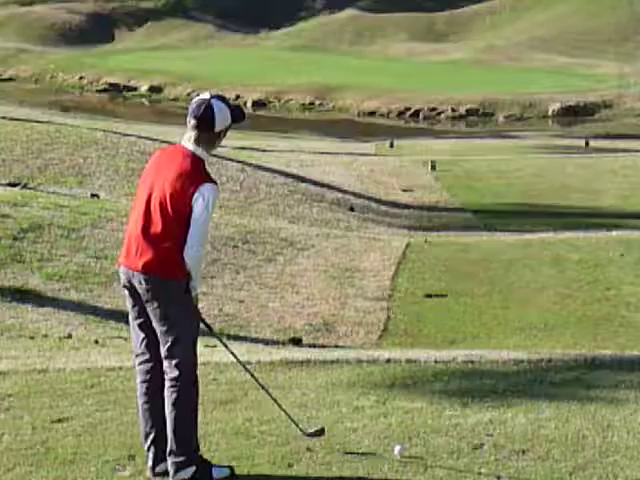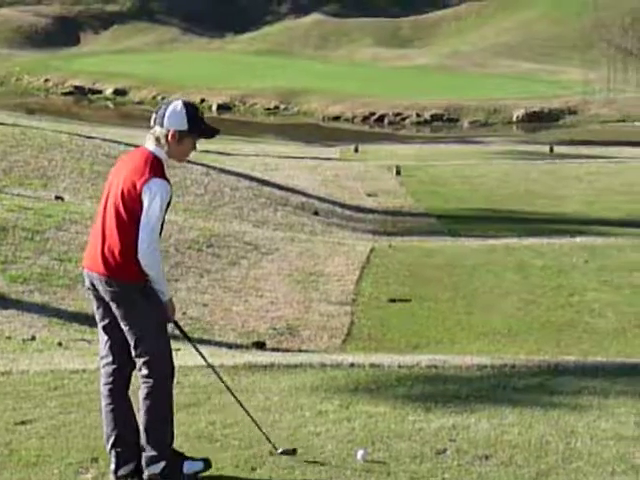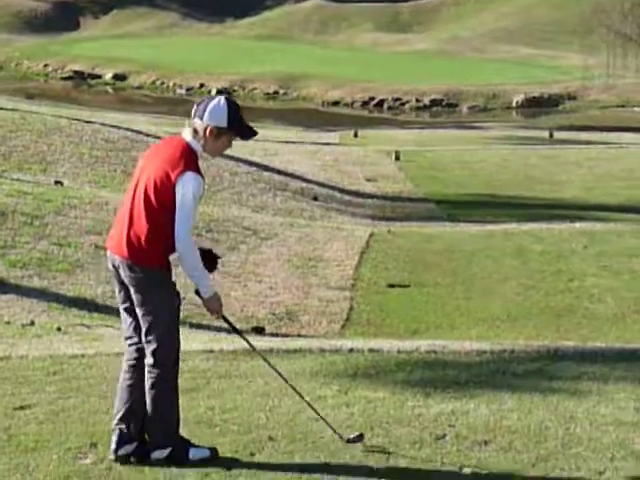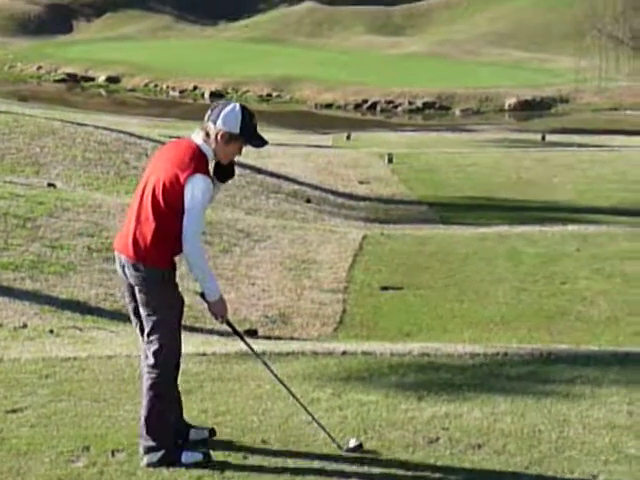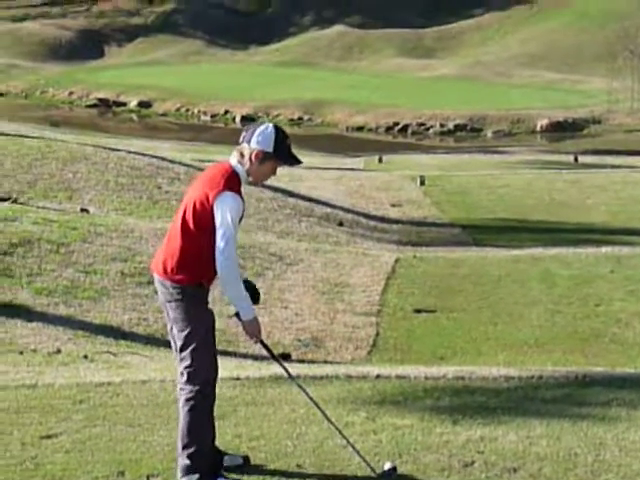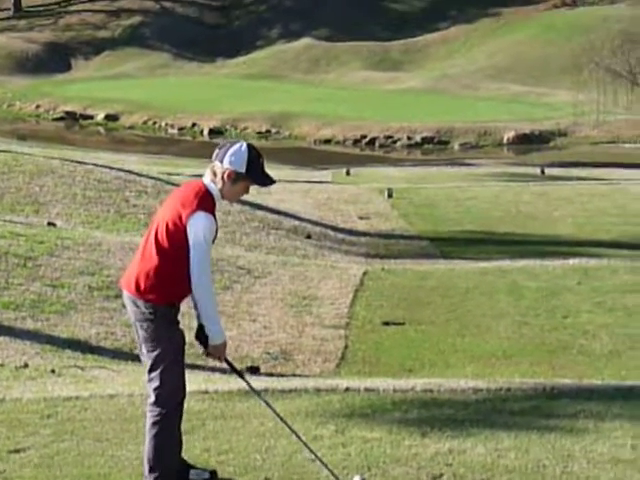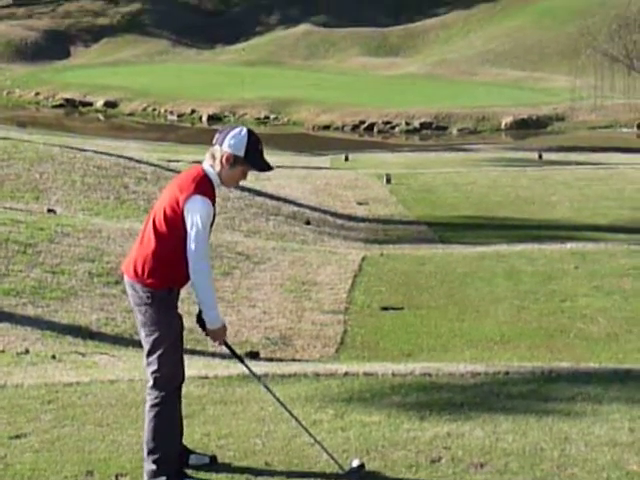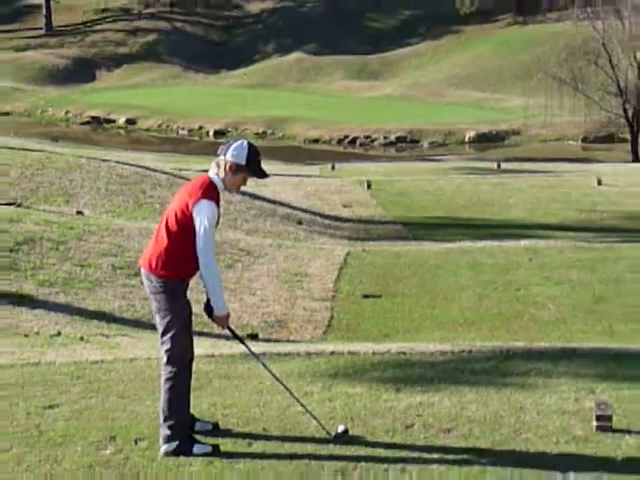
dt=0.5s
person 1, frame 1
left shoulder: (160, 157)
right shoulder: (203, 185)
right elbow: (192, 250)
right wrist: (192, 290)
left hip: (130, 269)
right hip: (163, 279)
left knee: (149, 366)
right knee: (179, 372)
person 1, frame 2
left shoulder: (128, 160)
right shoulder: (155, 180)
right elbow: (147, 249)
left wrist: (155, 292)
right wrist: (165, 295)
left hip: (95, 271)
right hip: (124, 281)
left knee: (114, 369)
right knee: (156, 369)
person 1, frame 3
left shoulder: (162, 147)
right shoulder: (188, 173)
right elbow: (182, 243)
left wrist: (196, 251)
right wrist: (207, 290)
left hip: (119, 253)
right hip: (146, 264)
left knee: (138, 349)
right knee: (162, 356)
left ankle: (128, 440)
right ankle: (164, 444)
person 1, frame 4
left shoulder: (174, 148)
right shoulder: (197, 174)
right elbow: (191, 243)
left wrist: (219, 182)
right wrist: (213, 294)
left hip: (128, 254)
right hip: (151, 265)
left knee: (158, 349)
right knee: (162, 355)
left ankle: (170, 426)
right ankle: (158, 446)
person 1, frame 5
left shoulder: (218, 174)
right shoulder: (228, 194)
right elbow: (224, 261)
left wrist: (239, 288)
right wrist: (248, 314)
left hip: (175, 278)
right hip: (183, 285)
left knee: (198, 372)
right knee: (199, 377)
person 1, frame 6
left shoulder: (191, 192)
right shoulder: (202, 213)
left elbow: (191, 272)
right elbow: (201, 280)
left wrist: (205, 325)
right wrist: (216, 335)
left hip: (142, 294)
right hip: (153, 303)
left knee: (169, 389)
right knee: (166, 394)
person 1, frame 7
left shoulder: (194, 179)
right shoulder: (199, 196)
left elbow: (191, 256)
right elbow: (198, 264)
left wrist: (208, 313)
right wrist: (214, 319)
left hip: (150, 282)
right hip: (153, 287)
left knee: (170, 373)
right knee: (165, 378)
left ankle: (171, 449)
person 1, frame 8
left shoulder: (201, 186)
right shoulder: (206, 200)
left elbow: (198, 252)
right elbow: (206, 258)
left wrist: (213, 300)
right wrist: (220, 307)
left hip: (164, 273)
right hip: (165, 278)
left knee: (182, 352)
right knee: (177, 356)
left ankle: (180, 418)
right ankle: (174, 437)
